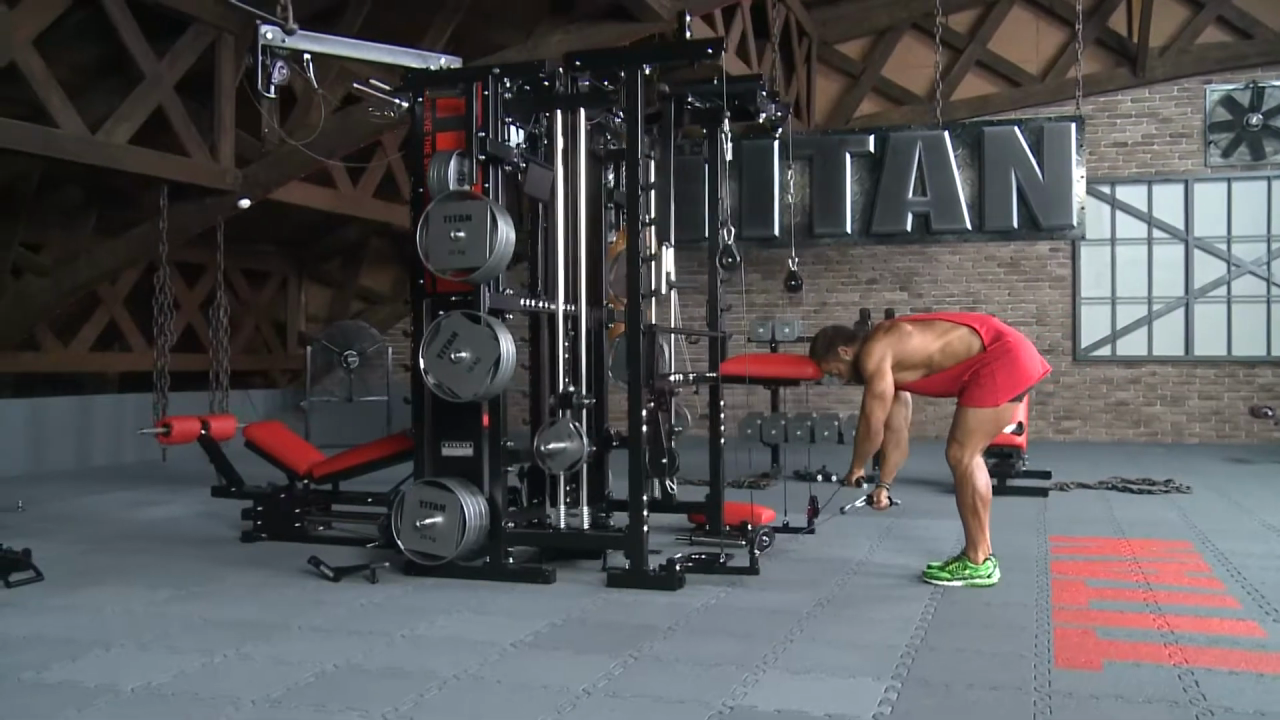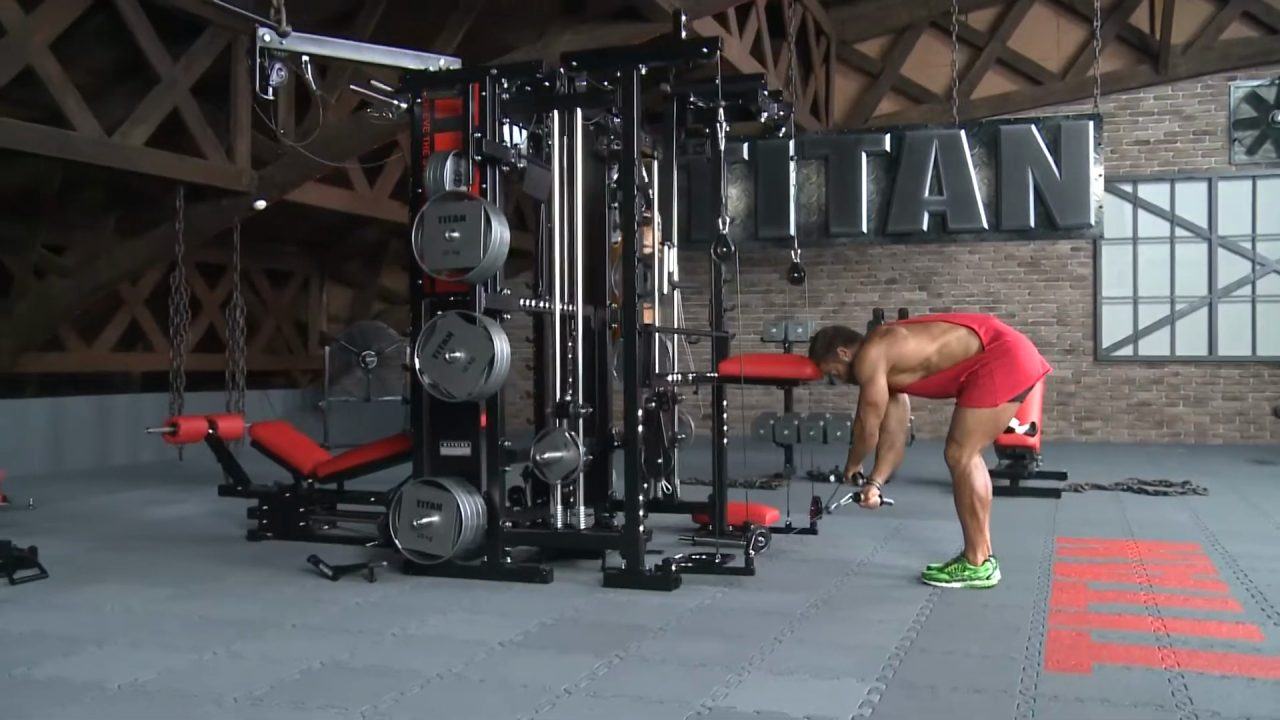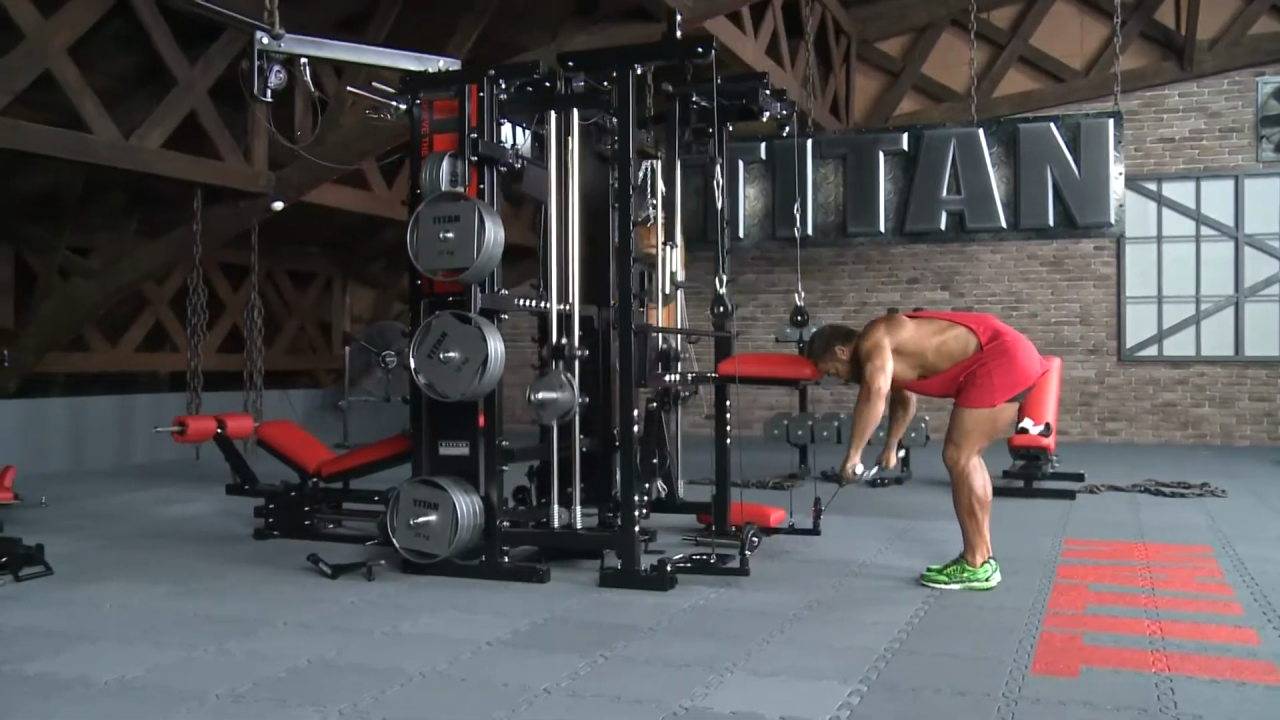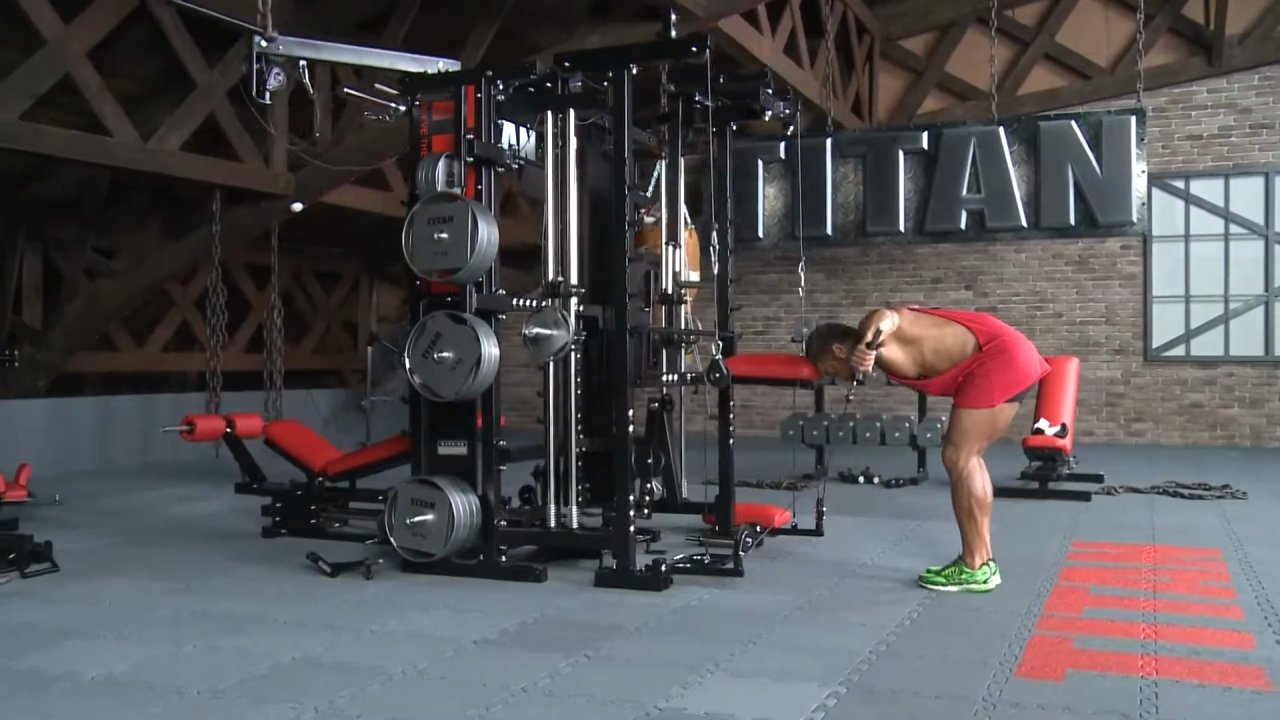
dt=0.4s
person 1, frame 1
left shoulder: (874, 352)
right shoulder: (889, 362)
left elbow: (873, 423)
right elbow: (895, 431)
left wrist: (856, 469)
right wrist: (884, 485)
left hip: (1002, 359)
right hip: (1007, 355)
left knee: (961, 456)
right knee: (967, 455)
left ankle: (979, 564)
right ankle: (981, 555)
person 1, frame 2
left shoulder: (871, 356)
right shoulder: (888, 364)
left elbow: (868, 426)
right elbow: (892, 434)
left wrist: (853, 468)
right wrist: (874, 483)
left hip: (1002, 360)
right hip: (1009, 355)
left knee: (960, 457)
right knee: (967, 456)
left ankle: (977, 565)
right ankle: (981, 557)
person 1, frame 3
left shoulder: (871, 342)
right shoulder: (886, 349)
left elbow: (875, 387)
right elbow: (902, 393)
left wrist: (854, 454)
right wrist: (891, 446)
left hip: (1000, 360)
right hip: (1008, 354)
left knee: (959, 458)
right knee: (967, 457)
left ankle: (977, 567)
right ankle: (982, 559)
person 1, frame 4
left shoulder: (868, 331)
right shoulder: (880, 339)
left elbow: (885, 317)
left wrist: (867, 344)
left hip: (998, 359)
right hip: (1009, 354)
left knee: (958, 459)
right knee: (968, 458)
left ankle: (975, 569)
right ankle: (983, 561)
